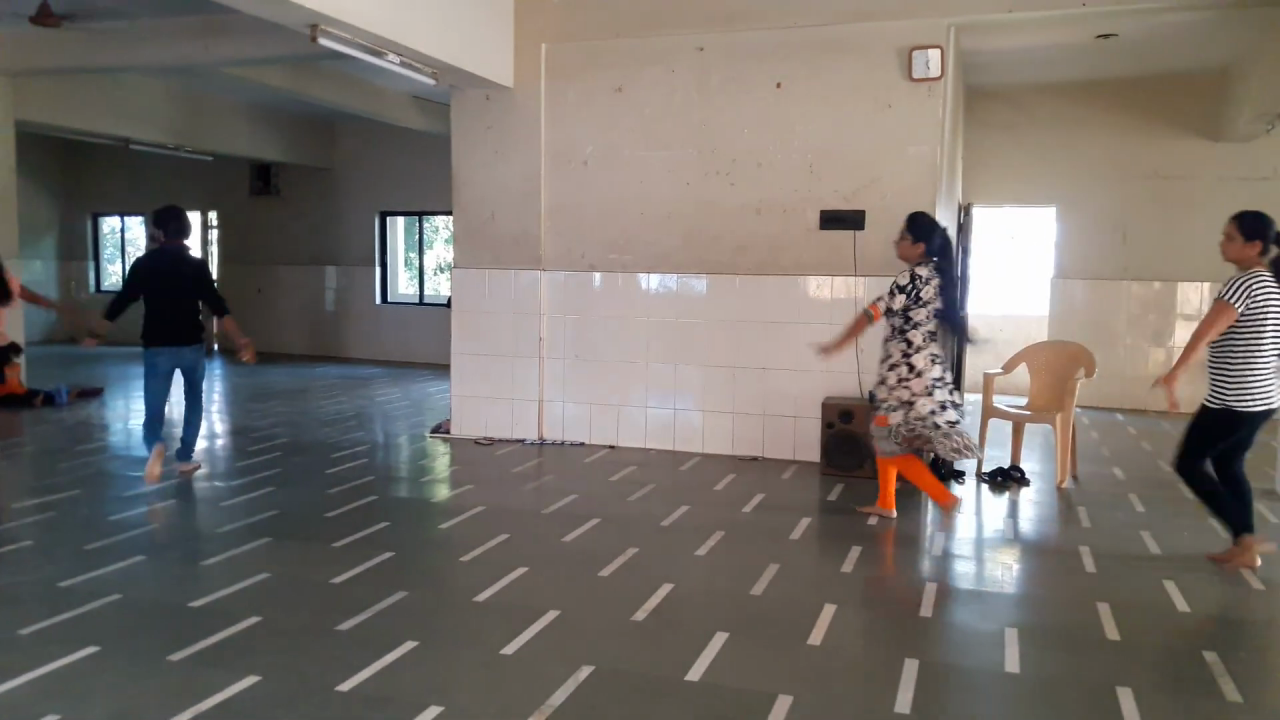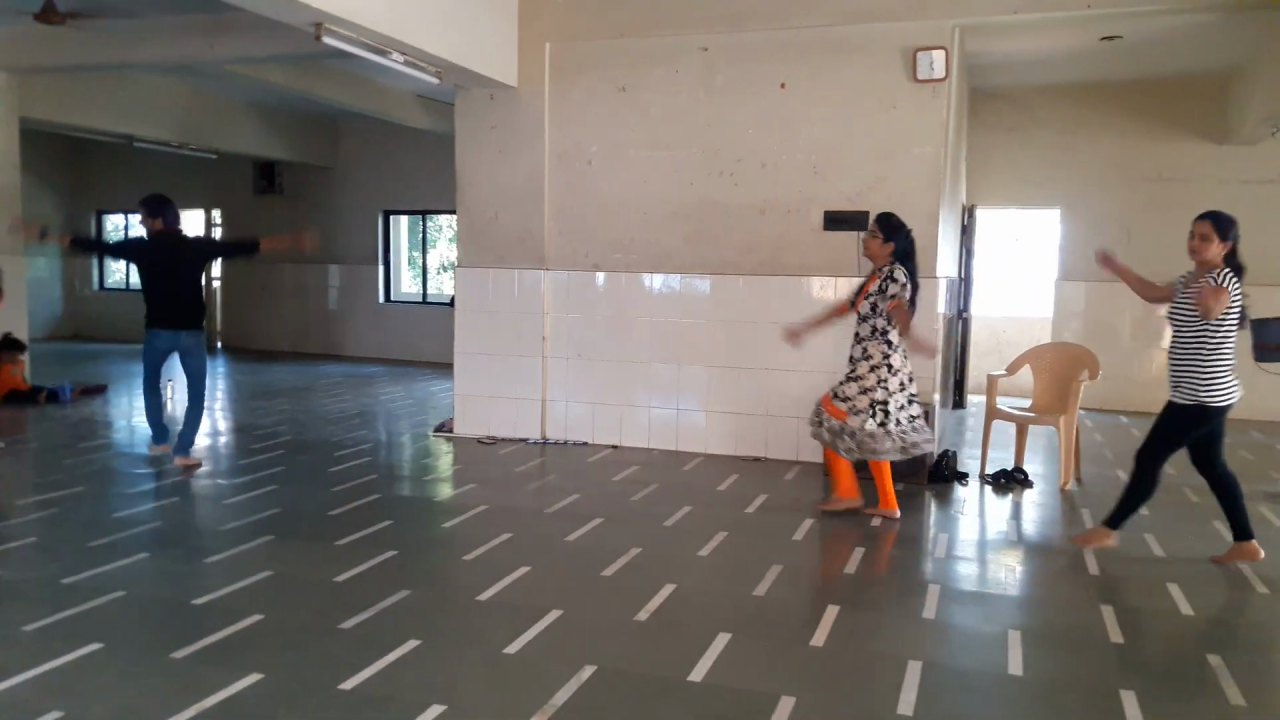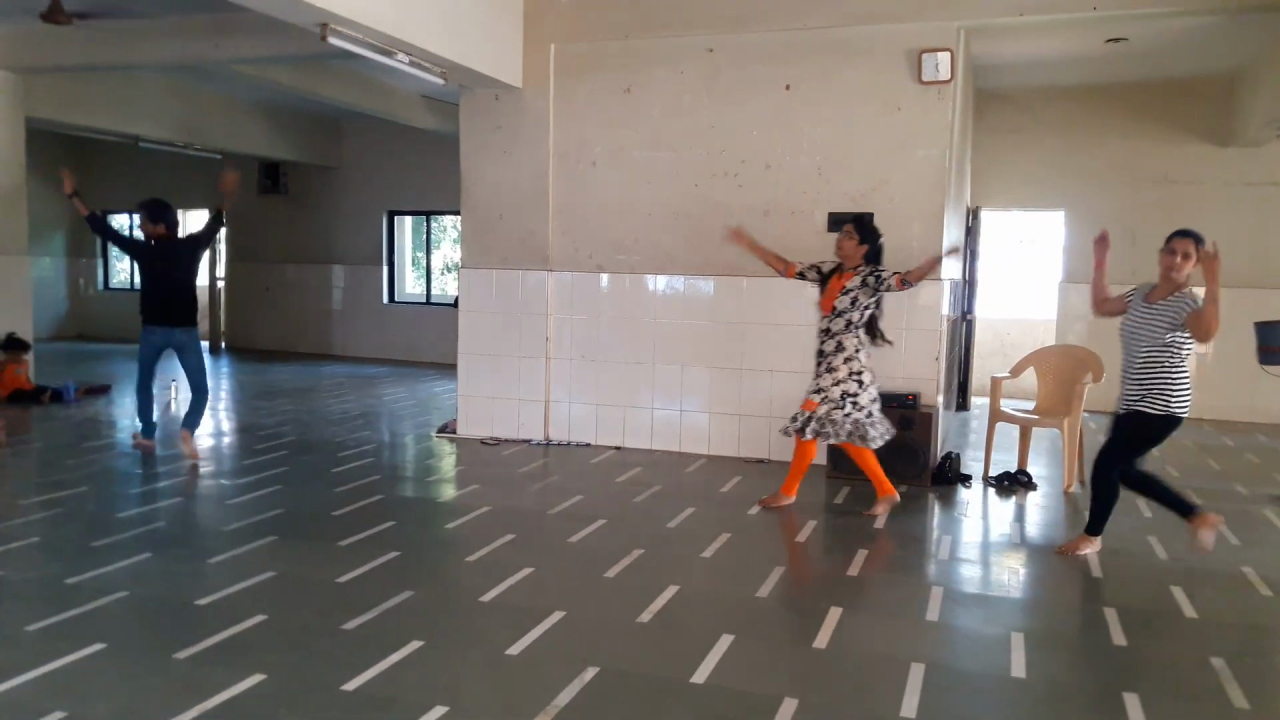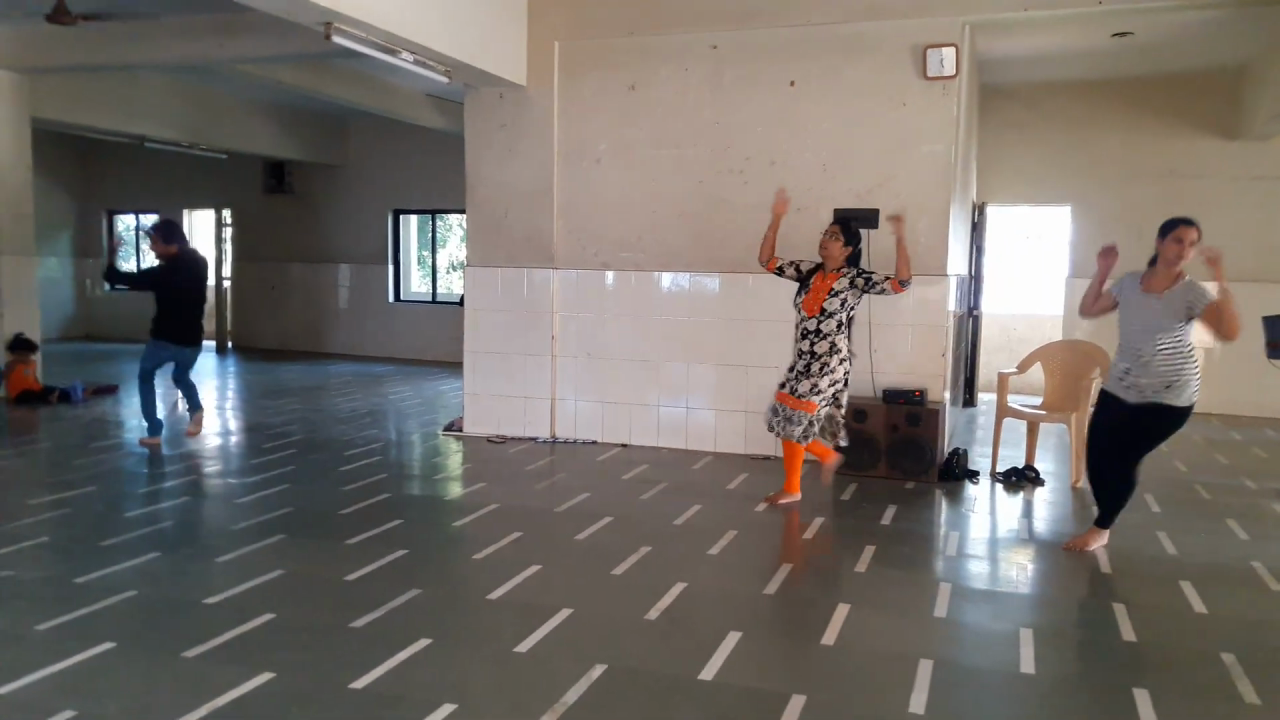
dt=0.2s
person 1, frame 1
left shoulder: (1243, 283)
left elbow: (1207, 331)
left wrist: (1174, 373)
left hip: (1233, 400)
left knee: (1188, 464)
right knee: (1228, 466)
left ankle: (1245, 539)
right ankle: (1245, 549)
person 1, frame 2
left shoulder: (1223, 279)
right shoulder: (1189, 280)
left elbow: (1212, 309)
right elbow: (1154, 293)
left wrist: (1209, 291)
right wrist: (1117, 268)
left hip: (1200, 396)
right hip: (1209, 395)
left knee: (1148, 459)
right knee: (1210, 464)
left ankle: (1109, 529)
right ankle: (1245, 543)
person 1, frame 3
left shoulder: (1187, 303)
right shoulder: (1142, 292)
left elbow: (1205, 333)
right elbow: (1102, 307)
left wrist: (1213, 282)
right wrist: (1100, 261)
left hip: (1158, 405)
right hip: (1135, 403)
left knee: (1106, 465)
right knee: (1122, 469)
left ankle: (1092, 536)
right ankle: (1199, 517)
person 1, frame 4
left shoulder: (1194, 293)
right shoulder: (1130, 282)
left elbow: (1229, 332)
right elbow: (1087, 310)
left wrist: (1221, 282)
right wrist: (1103, 272)
left hip: (1170, 397)
right hip: (1120, 390)
left knee: (1124, 459)
right knee: (1096, 452)
left ankle: (1102, 528)
right ankle: (1105, 512)
person 2, frame 1
left shoulder: (910, 277)
right shoulder: (939, 276)
left elbow: (872, 314)
right elbow: (948, 319)
left wrist: (836, 345)
left hip: (904, 369)
right hip: (926, 367)
left knee: (895, 442)
right knee: (888, 438)
left ankle: (945, 498)
right ankle: (886, 502)
person 2, frame 2
left shoulder: (894, 275)
right shoulder: (878, 277)
left elbow: (897, 306)
right elbow: (847, 306)
left wrist: (909, 337)
right wrist: (806, 327)
left hip: (877, 368)
right hip: (874, 368)
left knee: (833, 426)
right knee: (873, 436)
left ankle: (847, 493)
right ankle: (888, 503)
person 2, frame 3
left shoulder: (872, 277)
right shoulder: (831, 271)
left elbow: (906, 279)
right elbow: (788, 268)
left wrist: (938, 261)
right wrist: (751, 245)
left hip: (846, 364)
right hip: (831, 363)
left knee: (805, 426)
right knee: (849, 434)
left ankle: (787, 492)
right ankle: (886, 491)
person 2, frame 4
left shoulder: (855, 279)
right shoulder: (808, 271)
left elbow: (901, 283)
right elbow: (766, 260)
left wrist: (899, 237)
right wrist: (776, 220)
left hip: (827, 363)
right hip: (801, 360)
left knee: (795, 422)
right knee: (786, 421)
left ankle: (792, 487)
right ankle: (829, 457)
person 3, frame 1
left shoulder: (143, 265)
right shoulder: (196, 266)
left elbow: (121, 301)
right elbow: (218, 307)
left wrist: (97, 333)
right wrist: (241, 341)
left hip: (156, 349)
right hip: (192, 348)
left knee: (154, 413)
right knee: (194, 401)
left ankle: (155, 447)
right ankle: (184, 458)
person 3, frame 2
left shoulder: (142, 247)
right shoulder: (198, 248)
left elbow: (96, 247)
right elbow: (241, 247)
left wrist: (48, 236)
right wrist: (290, 241)
left hip: (159, 333)
right hip: (192, 333)
left knee: (151, 385)
right knee: (197, 394)
left ankle: (161, 440)
right ankle: (183, 452)
person 3, frame 3
left shoulder: (145, 250)
right shoulder: (191, 247)
left elbow: (103, 230)
right elbow: (216, 223)
left wrist: (73, 195)
right wrist: (227, 194)
left hip: (155, 329)
right hip: (187, 331)
left knee: (145, 380)
right knee: (200, 391)
left ankle: (147, 435)
right ankle: (188, 431)
person 3, frame 4
left shoulder: (160, 273)
right shoulder: (198, 262)
left elbow: (113, 278)
left wrist: (112, 253)
left hip: (164, 342)
right hip: (191, 343)
left knee: (145, 375)
right knee: (181, 377)
left ankle: (154, 433)
right ankle: (196, 409)
